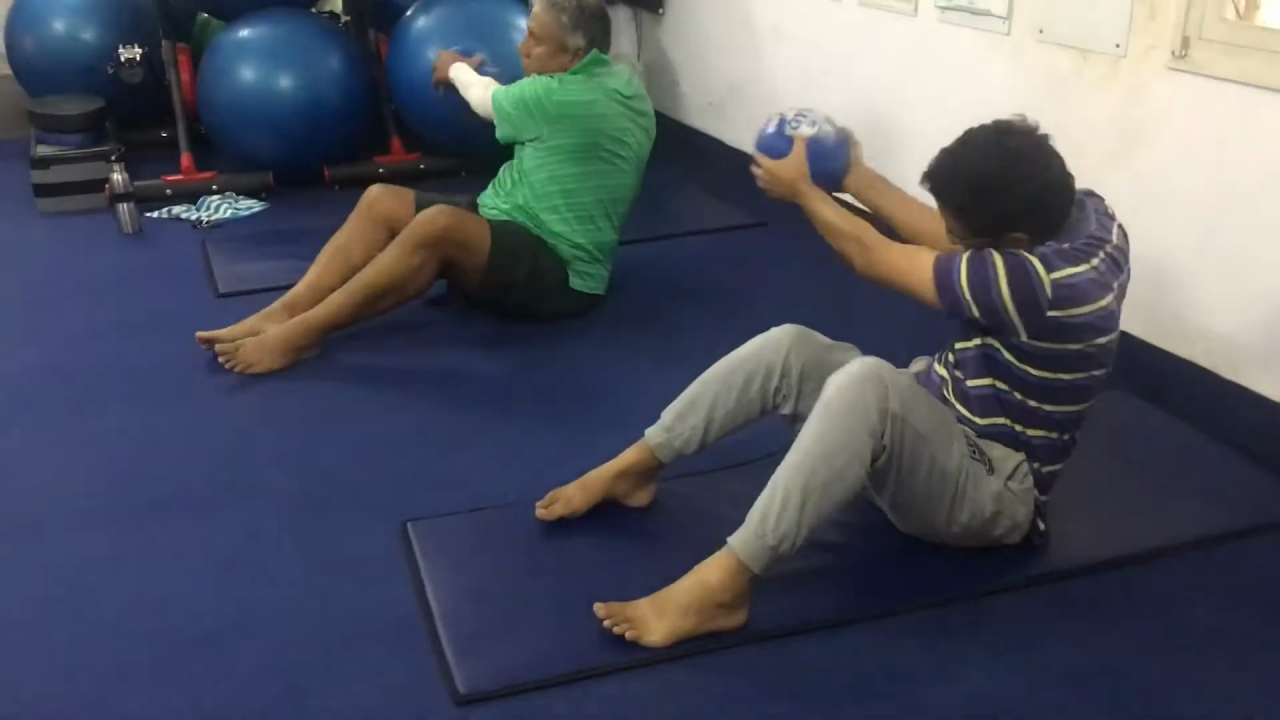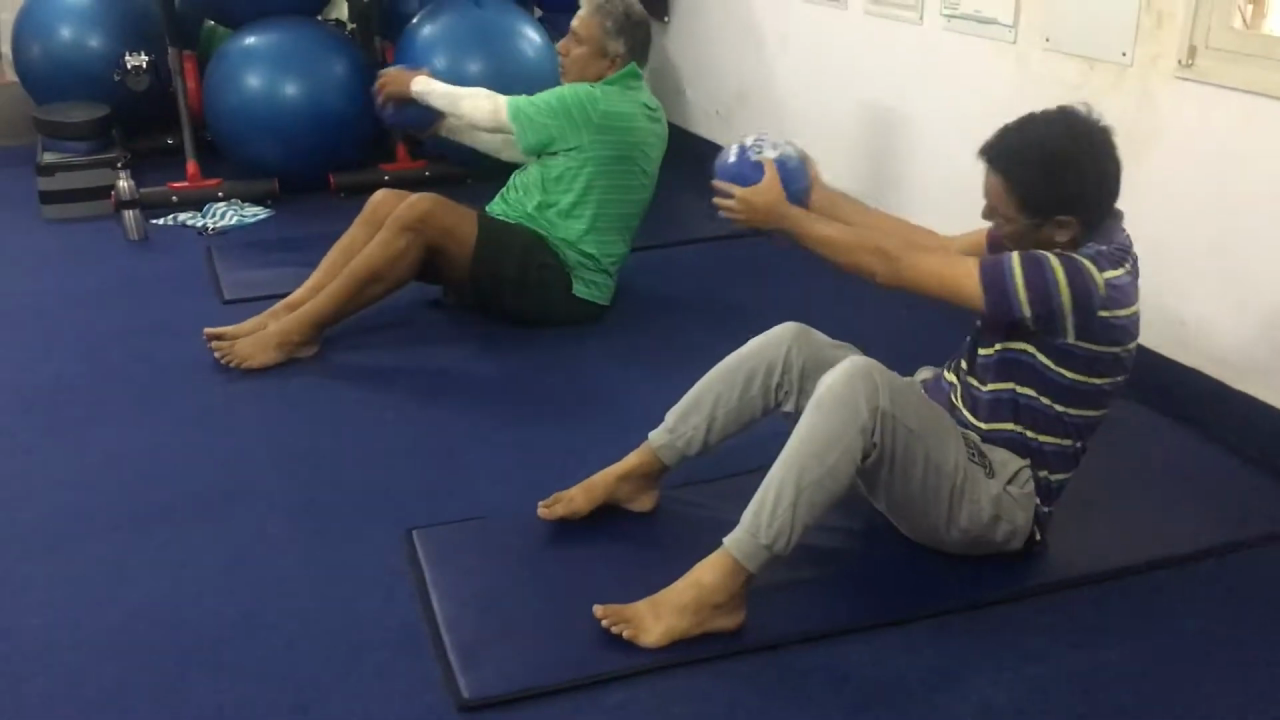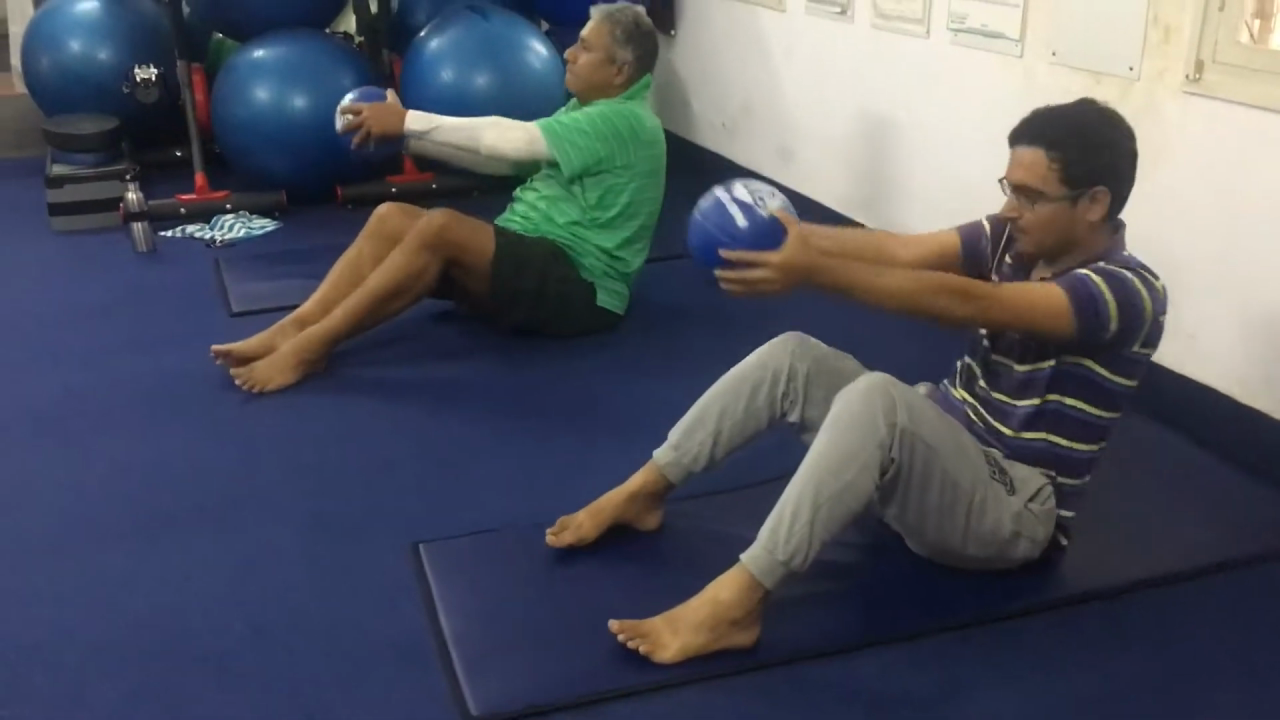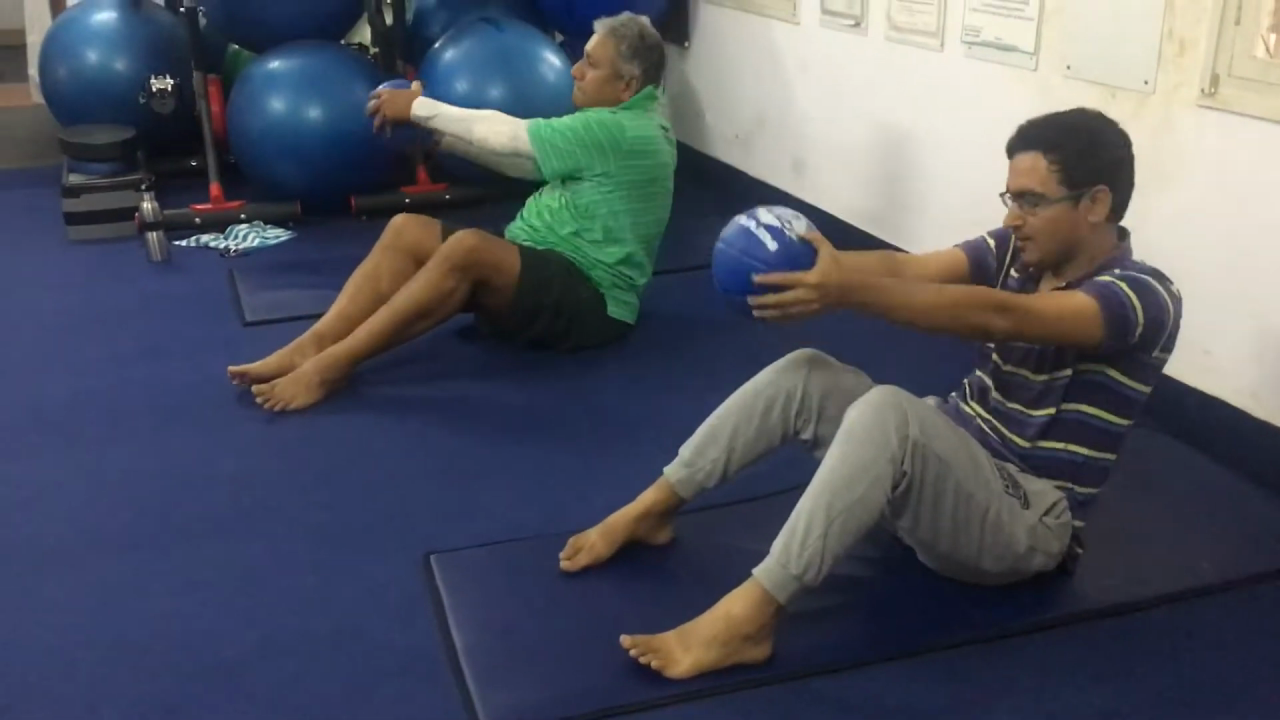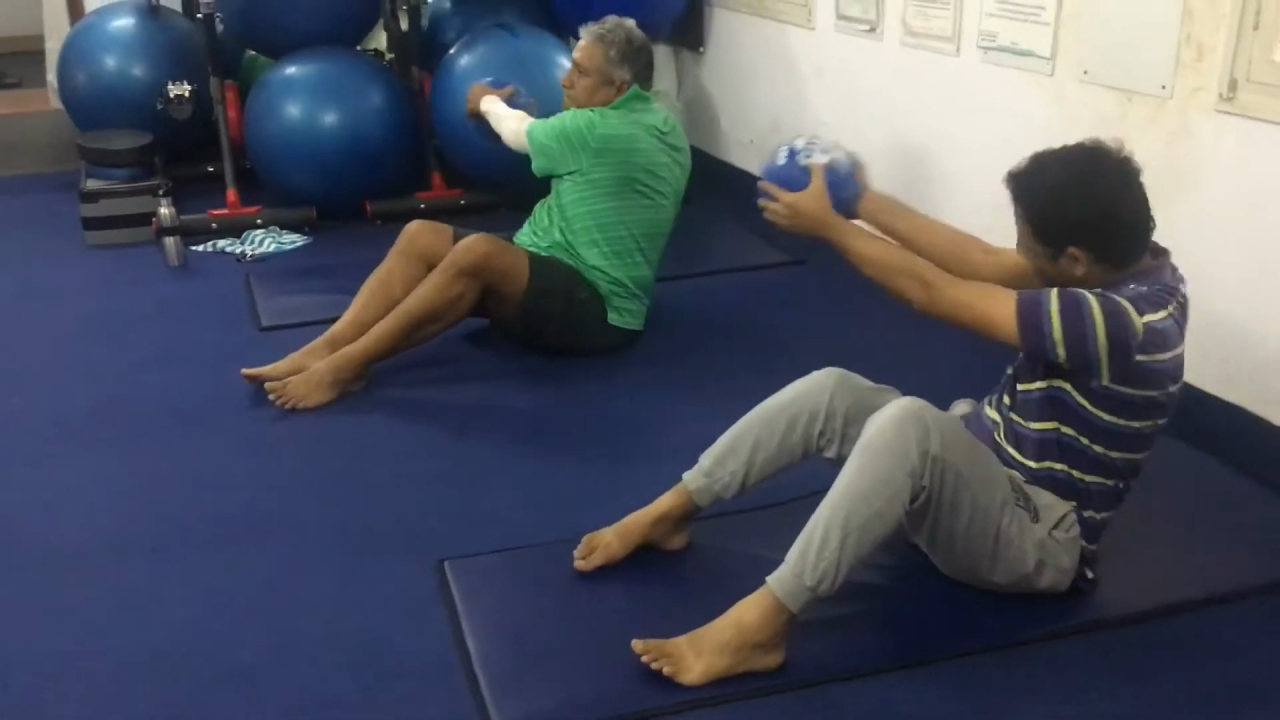
dt=0.3s
person 1, frame 1
left shoulder: (1028, 281)
right shoulder: (1087, 214)
left elbow: (872, 257)
right elbow: (959, 251)
left wrist: (801, 188)
right wrist: (858, 179)
left hip: (992, 489)
left knee: (864, 381)
right knee: (788, 348)
left ankle: (722, 585)
right ankle: (631, 469)
person 1, frame 2
left shoulder: (1069, 281)
right shoulder: (1089, 230)
left elbow: (895, 265)
right elbow: (946, 254)
left wrist: (782, 215)
right wrist: (823, 197)
left hip: (993, 499)
right hip: (946, 430)
left knee: (858, 381)
right knee: (791, 345)
left ankle: (719, 586)
right ankle: (636, 472)
person 1, frame 3
left shoulder: (1127, 293)
right shoulder: (1010, 238)
left elbow: (964, 303)
right elbow: (899, 251)
left wrist: (815, 272)
right wrist: (792, 242)
left hip: (1009, 506)
right hip: (939, 444)
left knee: (875, 399)
right knee: (791, 354)
left ankle: (735, 602)
right ankle: (640, 494)
person 1, frame 4
left shoulder: (1145, 299)
right shoulder: (1018, 250)
left elbow: (997, 317)
right elbow: (911, 270)
left wrist: (850, 291)
right wrist: (820, 266)
left hip: (1022, 521)
right hip: (949, 455)
left knee: (885, 412)
right knee: (804, 372)
left ankle: (747, 618)
right ankle: (649, 510)
person 1, frame 5
left shoulder: (1110, 323)
right shoulder: (1139, 262)
left elbow: (934, 291)
right elbow: (1000, 271)
left wrist: (826, 225)
right wrist: (867, 203)
left hip: (1037, 537)
left knee: (907, 421)
right knee: (831, 391)
left ankle: (761, 624)
right ankle: (670, 512)
person 2, frame 1
left shoulder: (556, 97)
right shoulder: (625, 86)
left elbow: (489, 101)
left wrist: (456, 70)
left hip: (557, 272)
right hip: (524, 237)
left knee: (439, 224)
right knee: (382, 202)
left ankle: (301, 334)
right ankle: (284, 313)
person 2, frame 2
left shoulder: (591, 105)
right shoulder: (633, 102)
left elbow: (492, 112)
right elbow: (531, 149)
left wrist: (416, 85)
right wrist: (445, 126)
left hip: (559, 280)
right hip: (537, 248)
left knee: (423, 212)
right knee: (385, 204)
left ankle: (297, 331)
right ankle: (286, 313)
person 2, frame 3
left shoulder: (622, 122)
right shoulder: (591, 110)
left elbow: (511, 141)
right elbow: (505, 158)
left wrist: (409, 122)
right wrist: (408, 138)
left hip: (575, 288)
right hip: (529, 255)
left knee: (441, 227)
right knee: (391, 219)
left ankle: (311, 349)
right ankle: (294, 329)
person 2, frame 4
left shoulder: (617, 131)
right shoulder: (617, 121)
left elbow: (508, 136)
right elbow: (532, 162)
left wrist: (418, 108)
right wrist: (440, 135)
left hip: (587, 302)
left knee: (468, 248)
right knee: (407, 231)
left ankle: (332, 365)
right ankle: (313, 346)
person 2, frame 5
left shoulder: (594, 130)
right shoulder: (663, 126)
left elbow: (520, 134)
left wrist: (489, 102)
left hip: (595, 310)
right hip: (559, 275)
left knee: (477, 251)
right knee: (421, 238)
left ankle: (346, 366)
right ankle: (326, 348)
